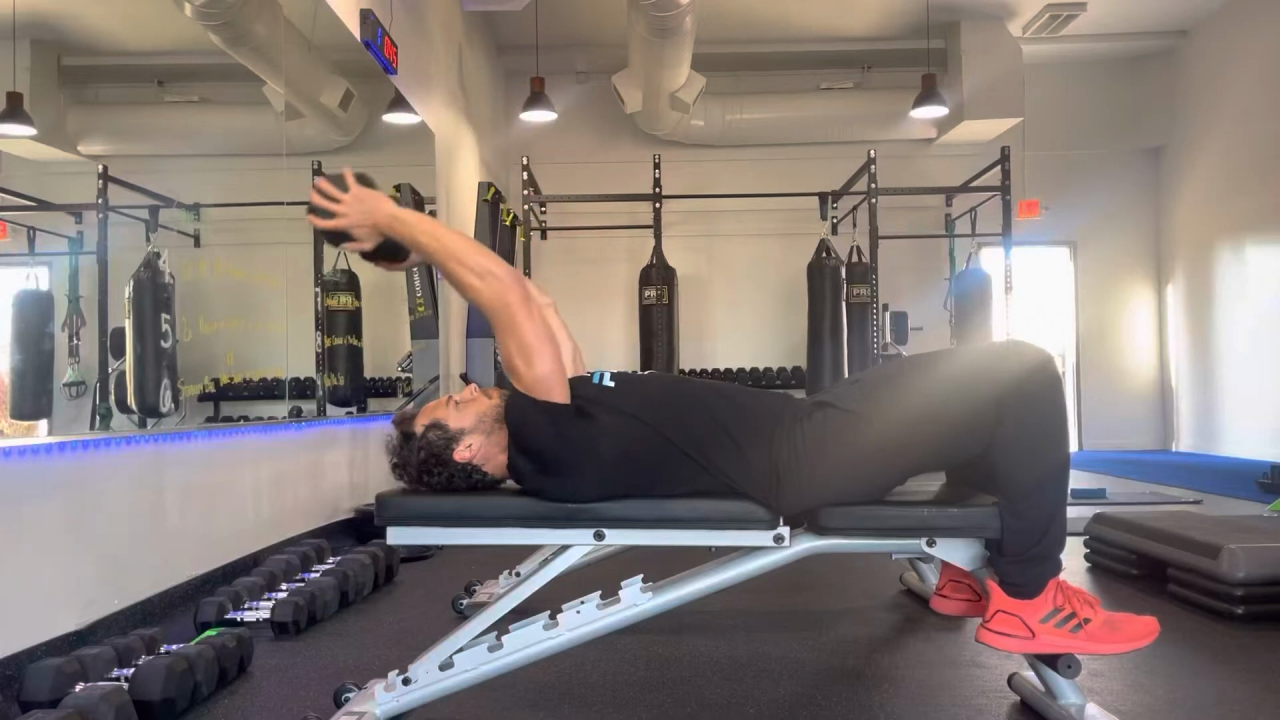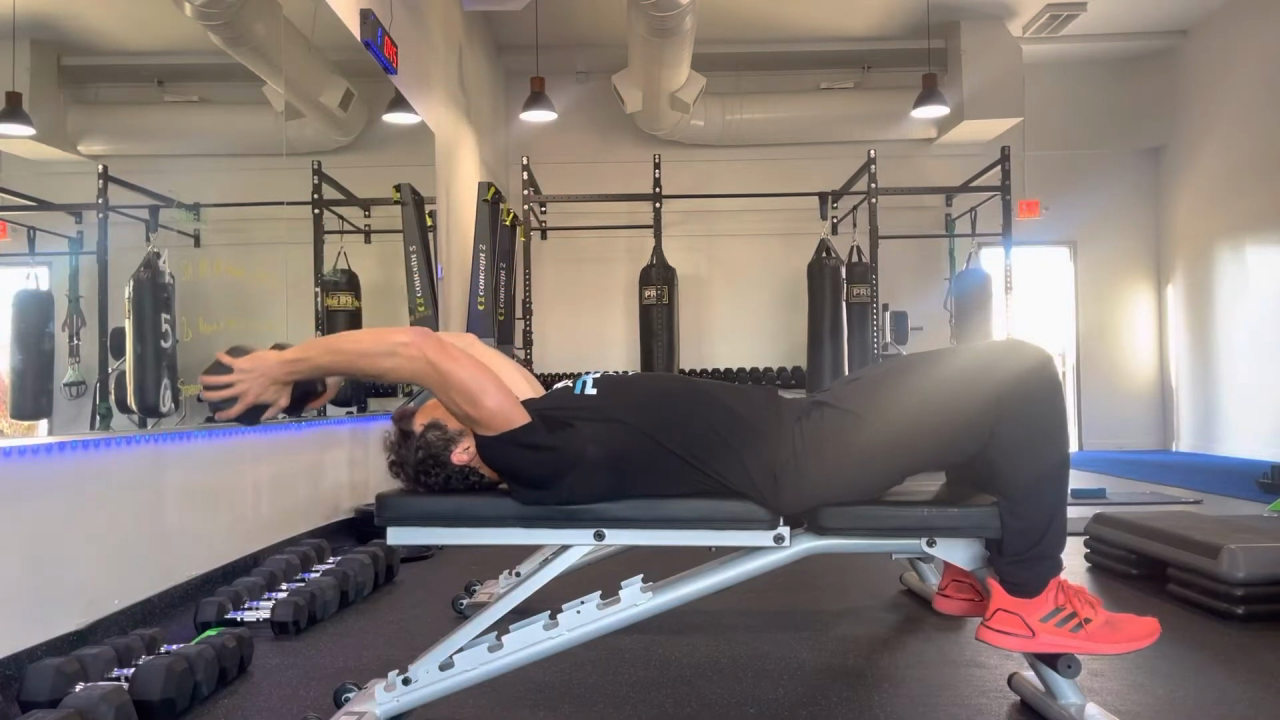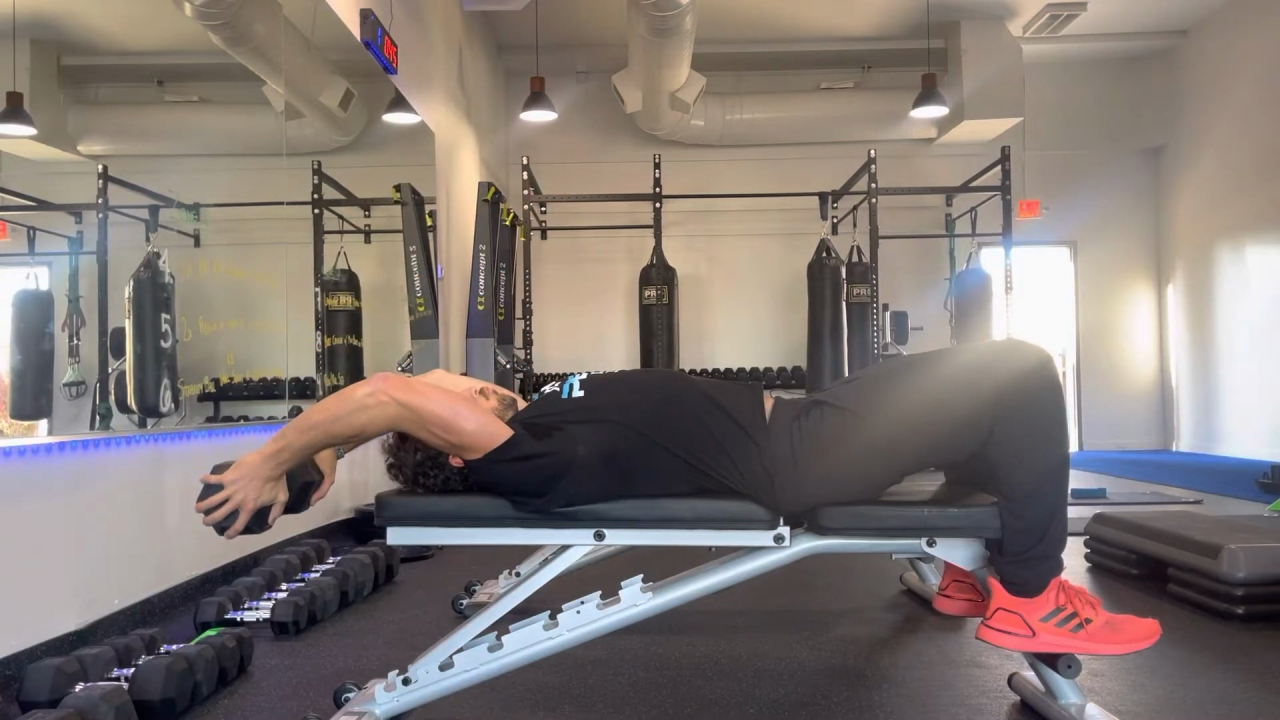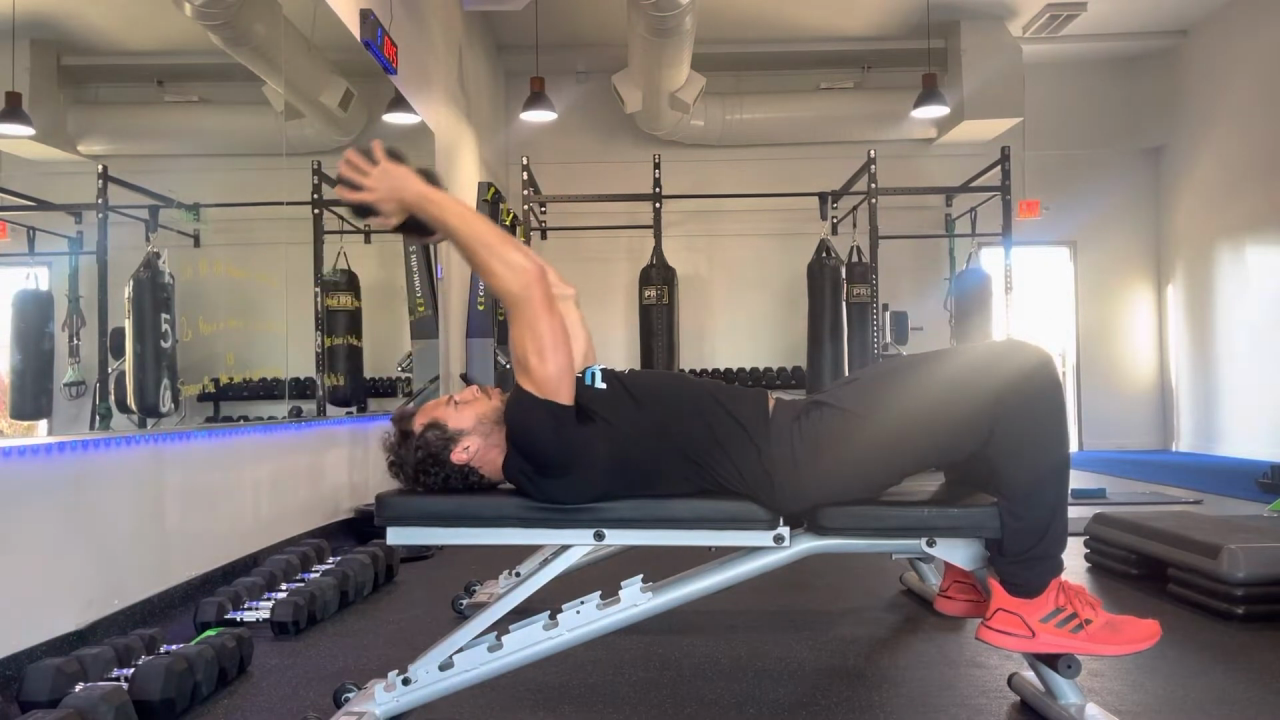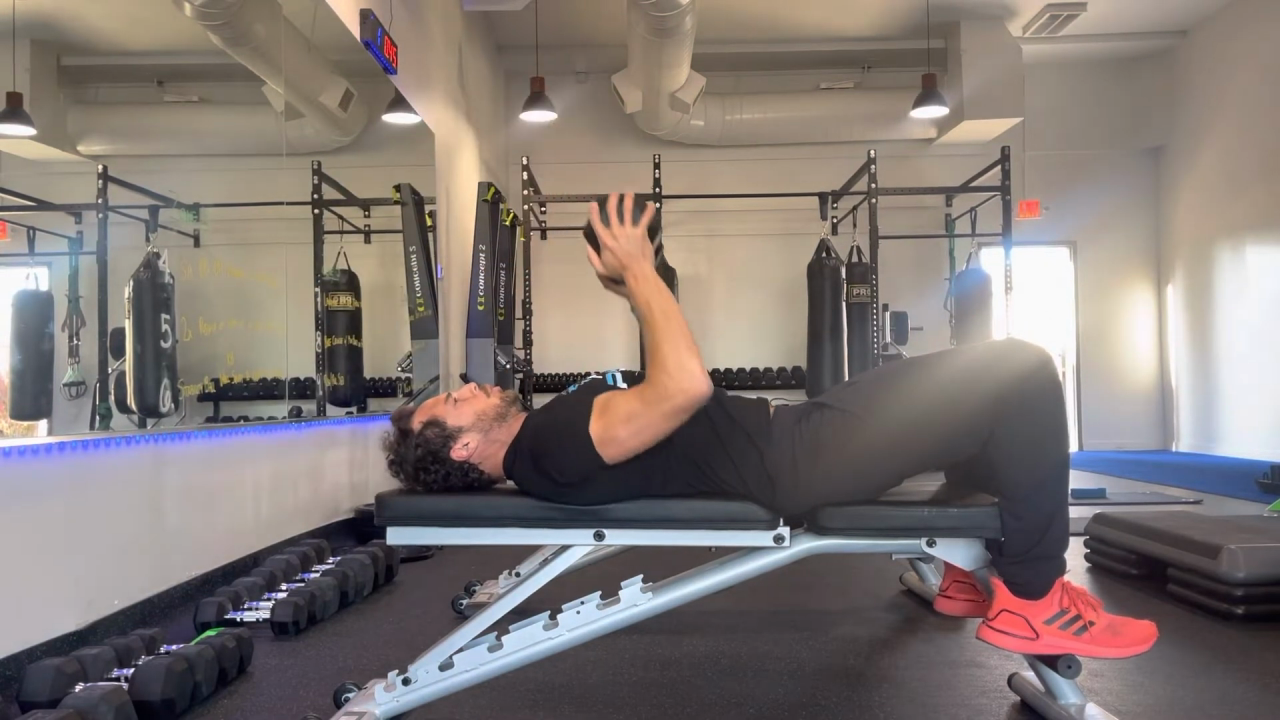
dt=1s
person 1, frame 1
left shoulder: (547, 430)
right shoulder: (548, 451)
left elbow: (525, 309)
right elbow: (512, 300)
left wrist: (407, 232)
right wrist: (390, 216)
left hip: (800, 421)
right hip: (803, 459)
left knee: (989, 376)
right knee: (1022, 376)
left ankle: (973, 568)
right ankle: (1024, 600)
person 1, frame 2
left shoulder: (539, 419)
right shoulder: (537, 460)
left elbow: (457, 349)
right elbow: (428, 350)
left wrist: (300, 361)
right wrist: (283, 366)
left hip: (797, 417)
right hip: (803, 458)
left knee: (988, 377)
right knee: (1021, 372)
left ankle: (970, 568)
right ankle: (1027, 598)
person 1, frame 3
left shoulder: (534, 418)
right shoulder: (522, 464)
left elbow: (408, 390)
right elbow: (395, 394)
left wrist: (315, 441)
right wrist: (271, 460)
left hip: (795, 418)
right hip: (800, 459)
left knee: (990, 377)
right knee: (1019, 373)
left ankle: (969, 568)
right ankle: (1027, 597)
person 1, frame 4
left shoulder: (549, 434)
right shoulder: (546, 452)
left elbow: (554, 297)
right elbow: (529, 287)
left wrist: (425, 205)
right wrist: (417, 194)
left hip: (797, 425)
right hip: (801, 457)
left knee: (994, 378)
right knee: (1022, 375)
left ankle: (976, 569)
right ankle: (1027, 600)
person 1, frame 5
left shoulder: (555, 427)
right shoulder: (551, 451)
left elbow: (663, 386)
right elbow: (688, 383)
left wrist: (629, 285)
right wrist: (637, 267)
left hip: (795, 426)
right hip: (800, 460)
left knee: (984, 381)
right knee: (1021, 373)
left ankle: (972, 570)
right ankle: (1030, 600)
